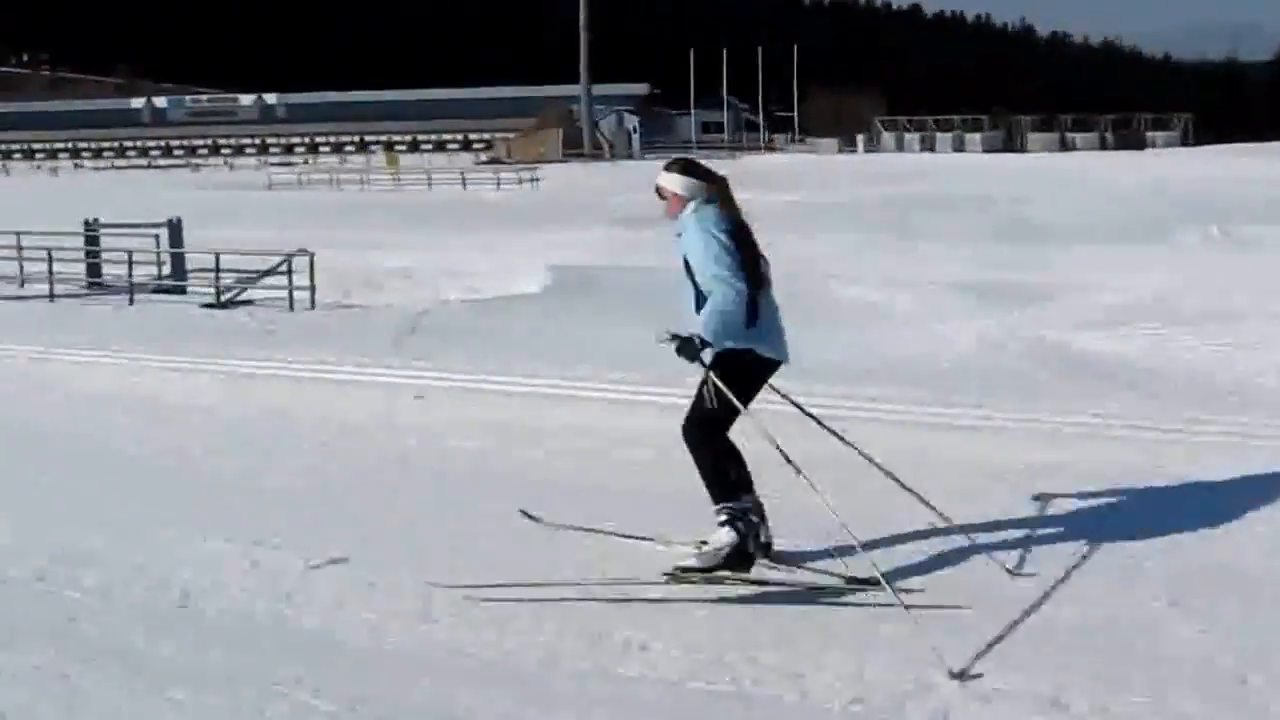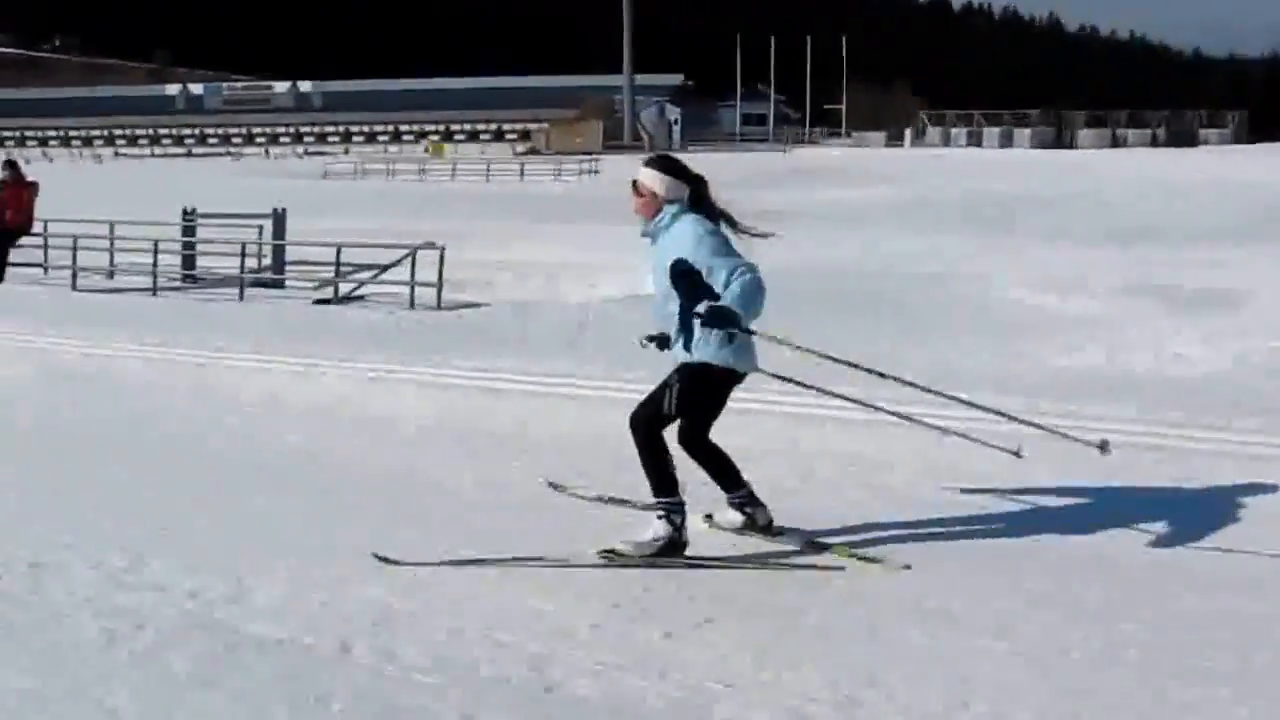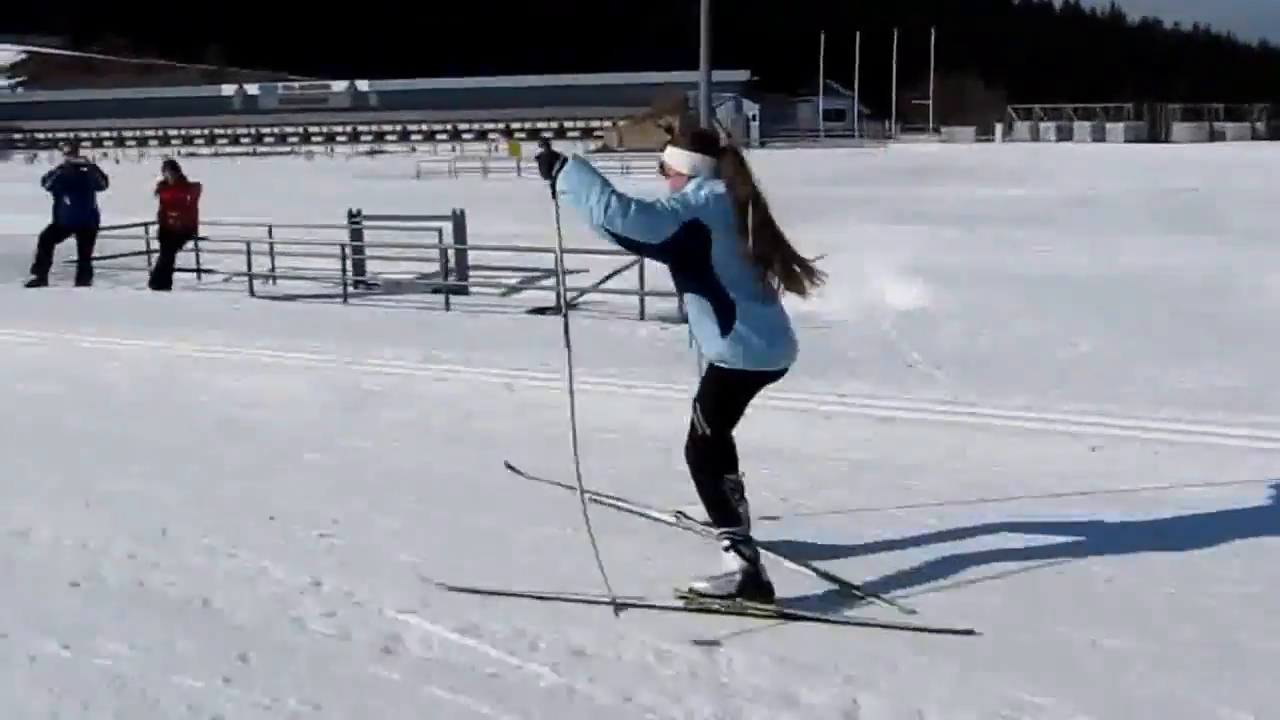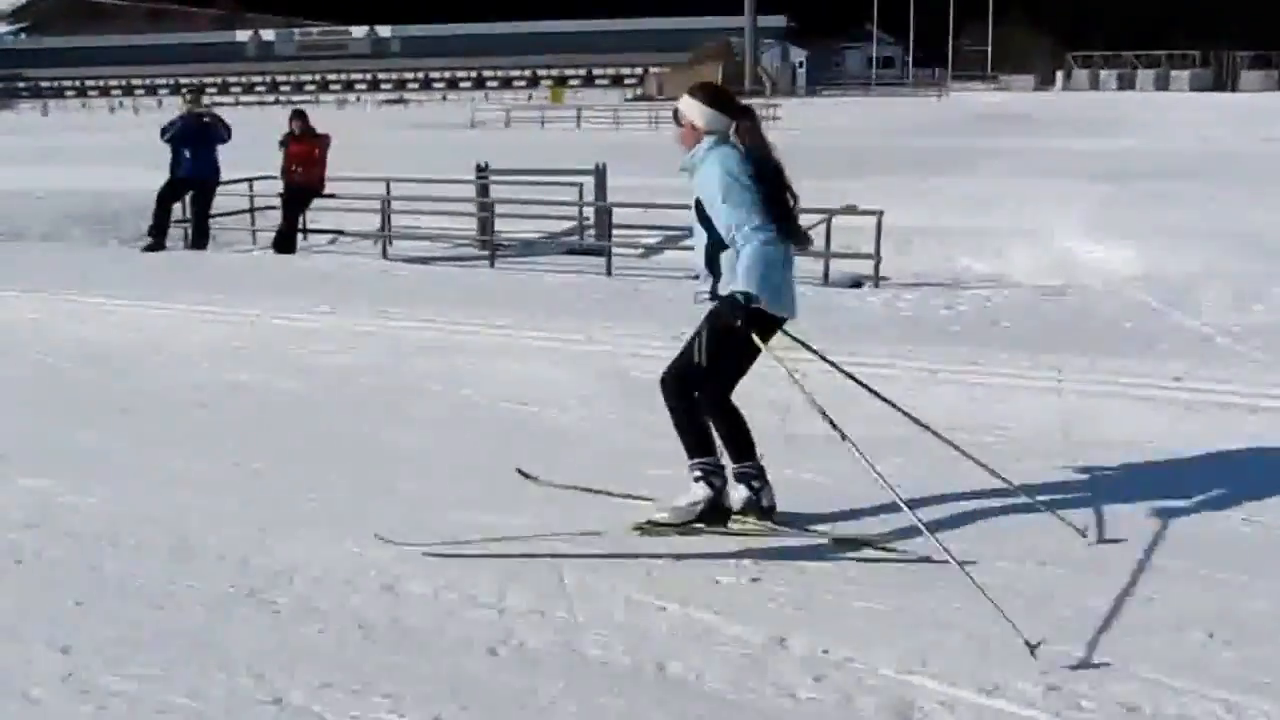
dt=0.5s
person 1, frame 1
left shoulder: (702, 230)
right shoulder: (708, 225)
left elbow: (729, 288)
left wrist: (703, 337)
left hip: (743, 345)
right hip: (751, 345)
left knee: (699, 428)
right knee: (712, 427)
left ankle: (736, 535)
right ankle: (749, 523)
person 1, frame 2
left shoulder: (693, 232)
right shoulder: (670, 232)
left elbow: (747, 281)
left wrist: (730, 311)
right wrist: (672, 332)
left hip: (714, 355)
right hip: (719, 353)
left knee: (645, 424)
right knee: (693, 436)
left ankle: (669, 528)
right ankle: (749, 509)
person 1, frame 3
left shoulder: (694, 207)
right shoulder: (728, 198)
left elbow: (628, 217)
left wrist: (566, 172)
left hip: (740, 351)
right hip: (773, 345)
left knee: (704, 450)
right knee: (715, 420)
left ankle: (745, 567)
right ankle: (732, 506)
person 1, frame 4
left shoulder: (720, 168)
right shoulder: (721, 162)
left elbow: (759, 236)
left wrist: (742, 292)
left hip: (750, 299)
right hip: (751, 298)
left knee: (678, 382)
right knee: (710, 393)
left ankle: (709, 488)
right ankle: (754, 489)
